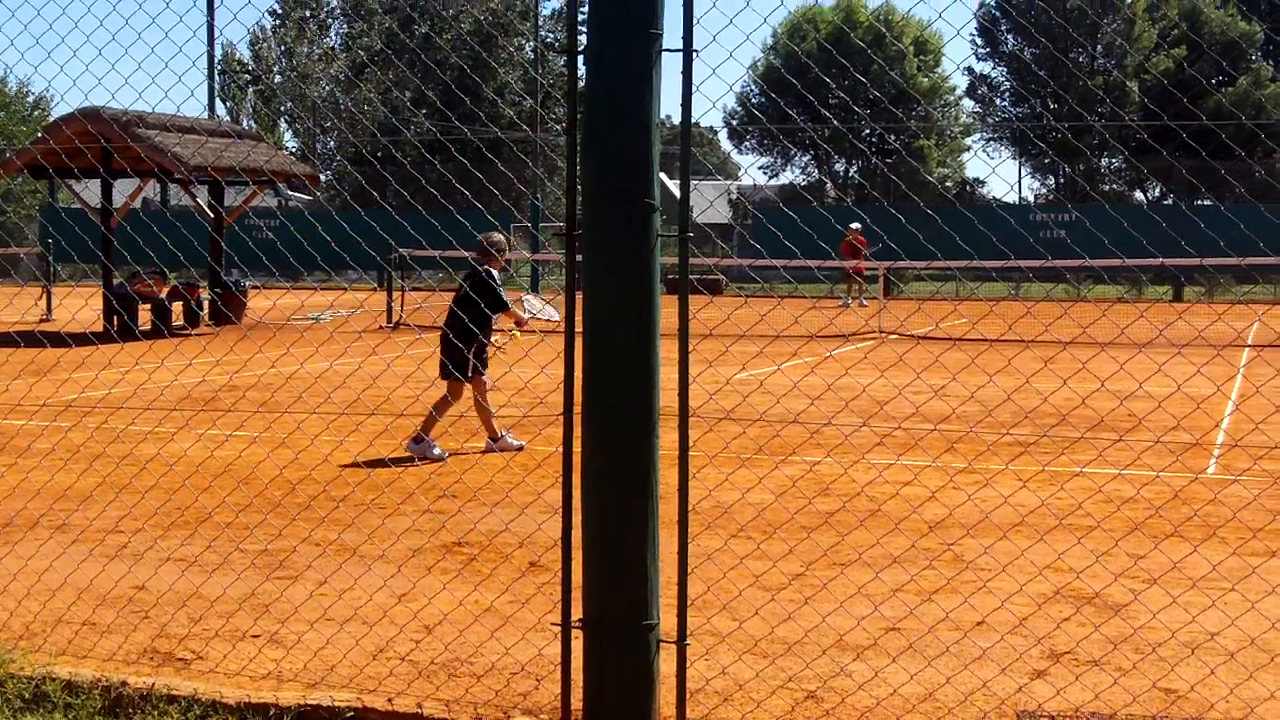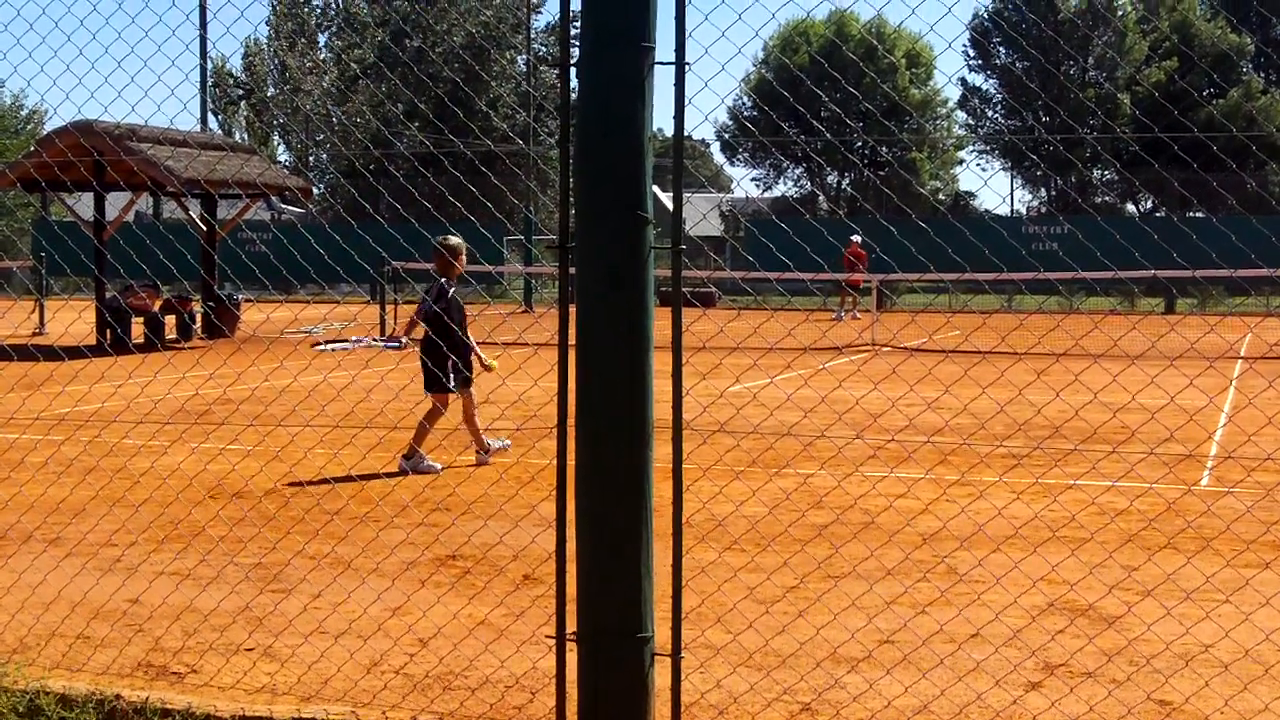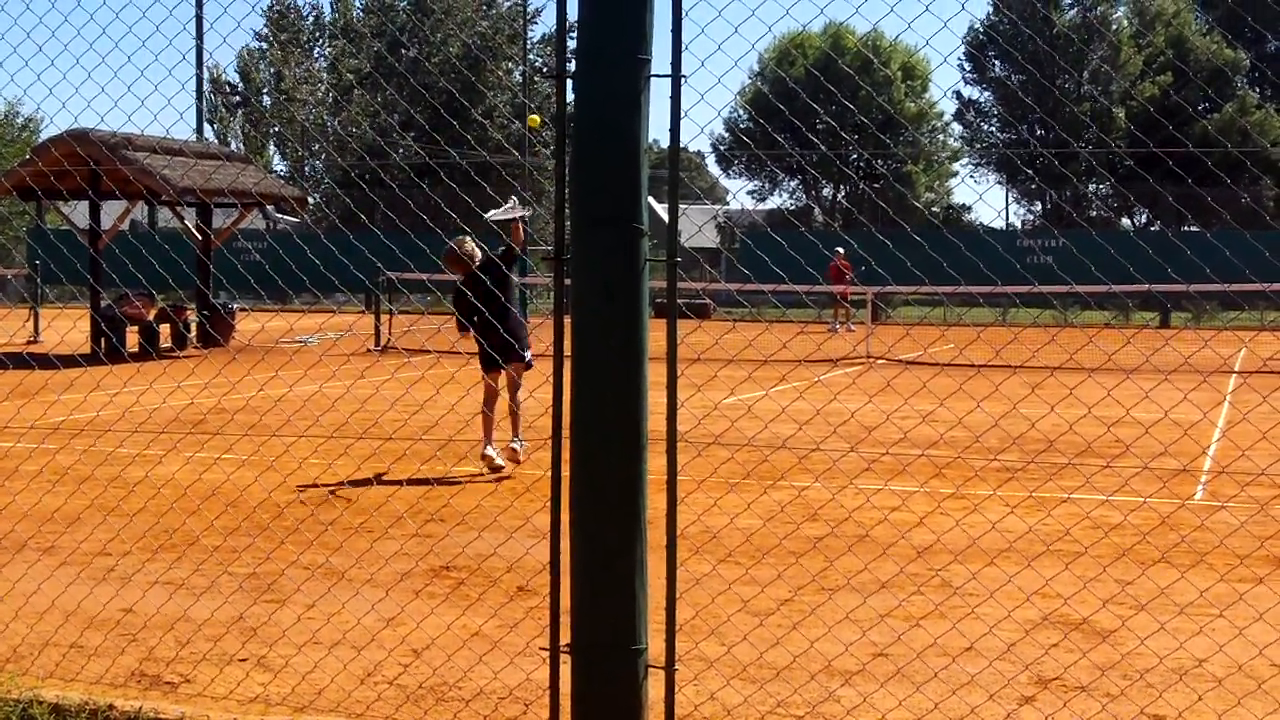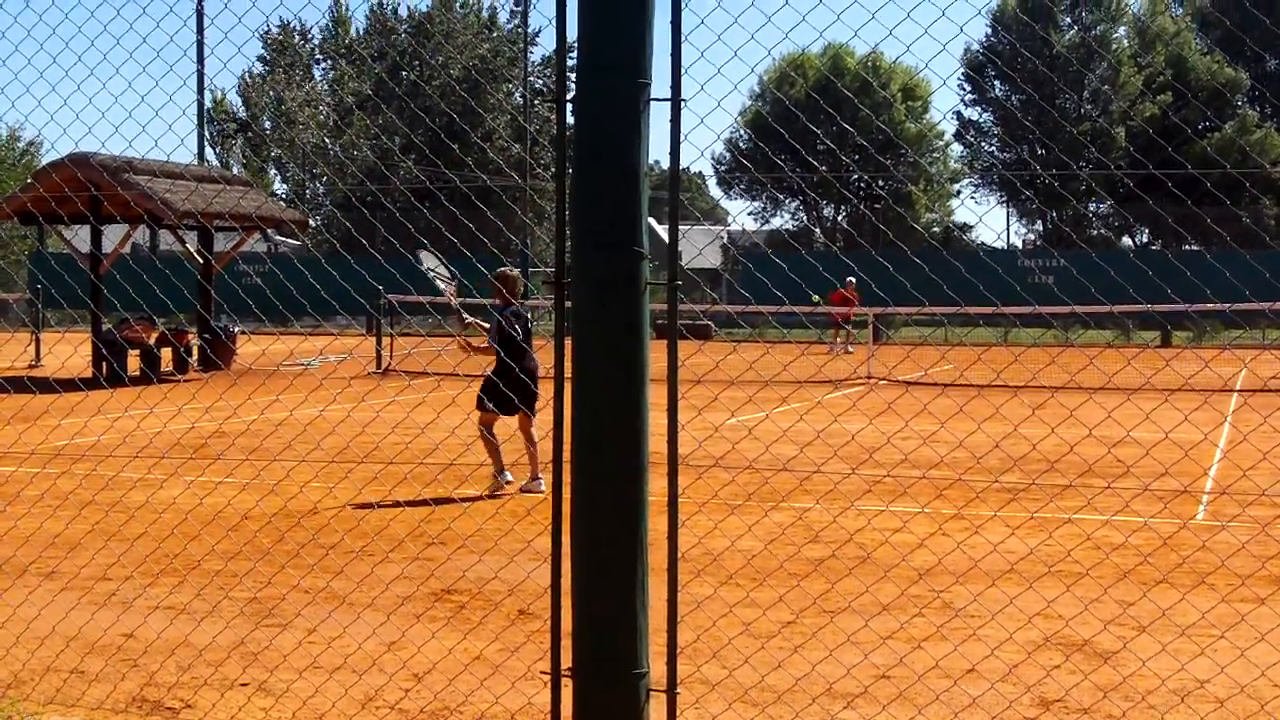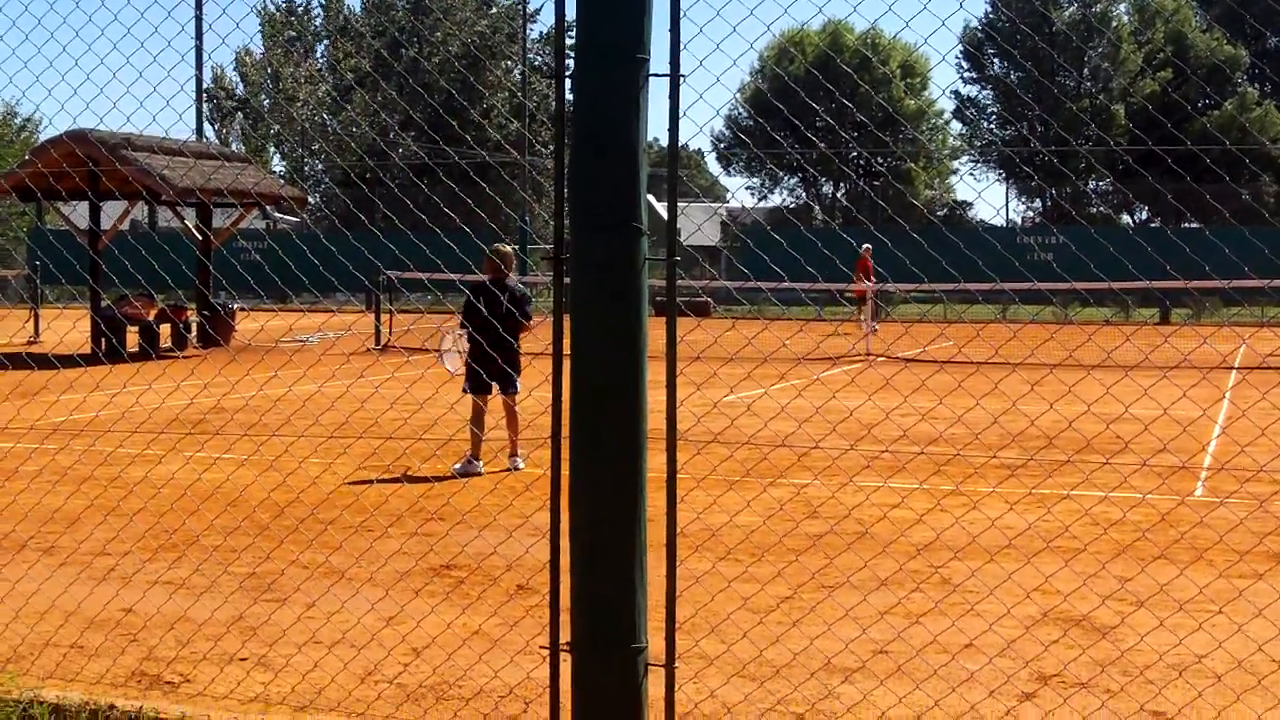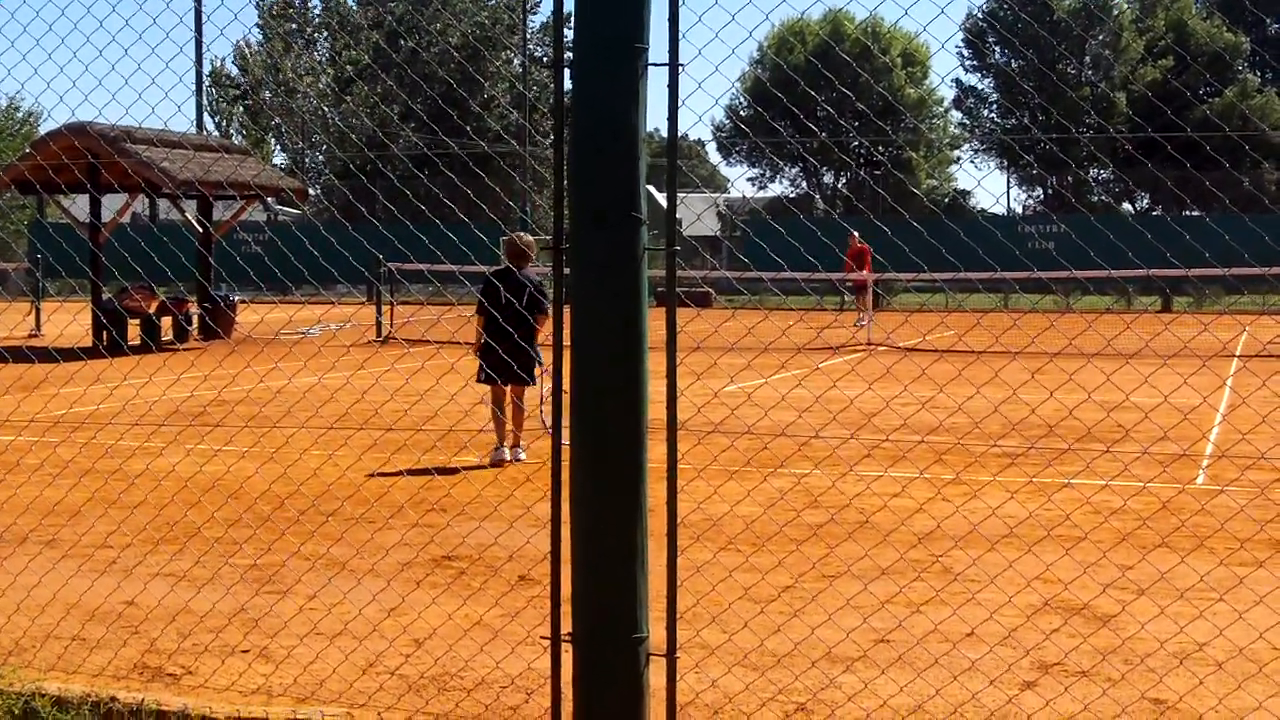
dt=0.7s
person 1, frame 1
left shoulder: (474, 274)
right shoulder: (489, 275)
right elbow: (503, 308)
left wrist: (489, 336)
right wrist: (521, 317)
left hip: (463, 340)
right hip: (463, 342)
left knee: (480, 387)
right knee: (455, 392)
left ankle: (496, 437)
right ankle: (420, 440)
person 1, frame 2
left shoulder: (451, 287)
right shoulder: (442, 285)
left elbow: (461, 330)
right elbow: (420, 313)
left wrist: (480, 355)
right wrist: (404, 335)
left hip: (455, 355)
right hip: (441, 355)
left knee: (468, 400)
right knee: (440, 405)
left ankle: (484, 448)
right ankle: (411, 456)
person 1, frame 3
left shoulder: (461, 290)
right shoulder: (495, 264)
left elbow: (463, 329)
right elbow: (518, 242)
right wrist: (517, 221)
left hip: (488, 342)
right hip: (513, 336)
left knee: (490, 393)
right knee: (514, 388)
left ankle: (488, 447)
right ankle: (515, 440)
person 1, frame 4
left shoulder: (503, 313)
right shoulder: (523, 312)
left elbow: (496, 348)
left wrist: (472, 347)
right wrist: (476, 322)
left hip: (506, 374)
right hip: (528, 374)
left knee: (486, 424)
right knee: (527, 426)
left ankle: (501, 473)
right ankle: (536, 478)
person 1, frame 5
left shoulder: (477, 291)
right shoulder: (518, 291)
left elbow: (467, 325)
right elbow: (526, 324)
left hip: (480, 354)
right hip: (508, 355)
left knee: (478, 407)
right knee: (510, 405)
left ankle: (474, 459)
right ankle: (515, 456)
person 1, frame 6
left shoulder: (493, 277)
right shoulder: (534, 281)
left elbow: (482, 314)
right elbow: (542, 315)
left wrist: (478, 340)
right wrist: (533, 333)
left hip: (494, 343)
right hip: (522, 345)
left knee: (497, 397)
right knee: (517, 397)
left ankle: (501, 447)
right ankle: (516, 447)
